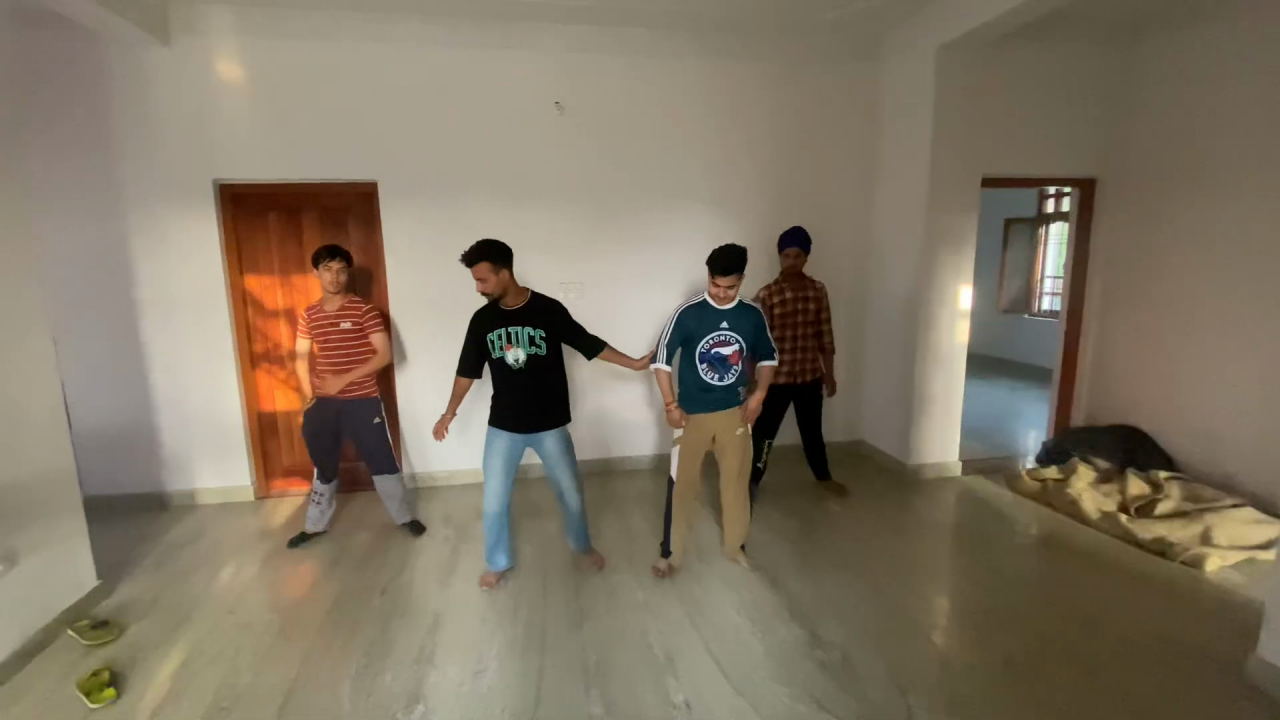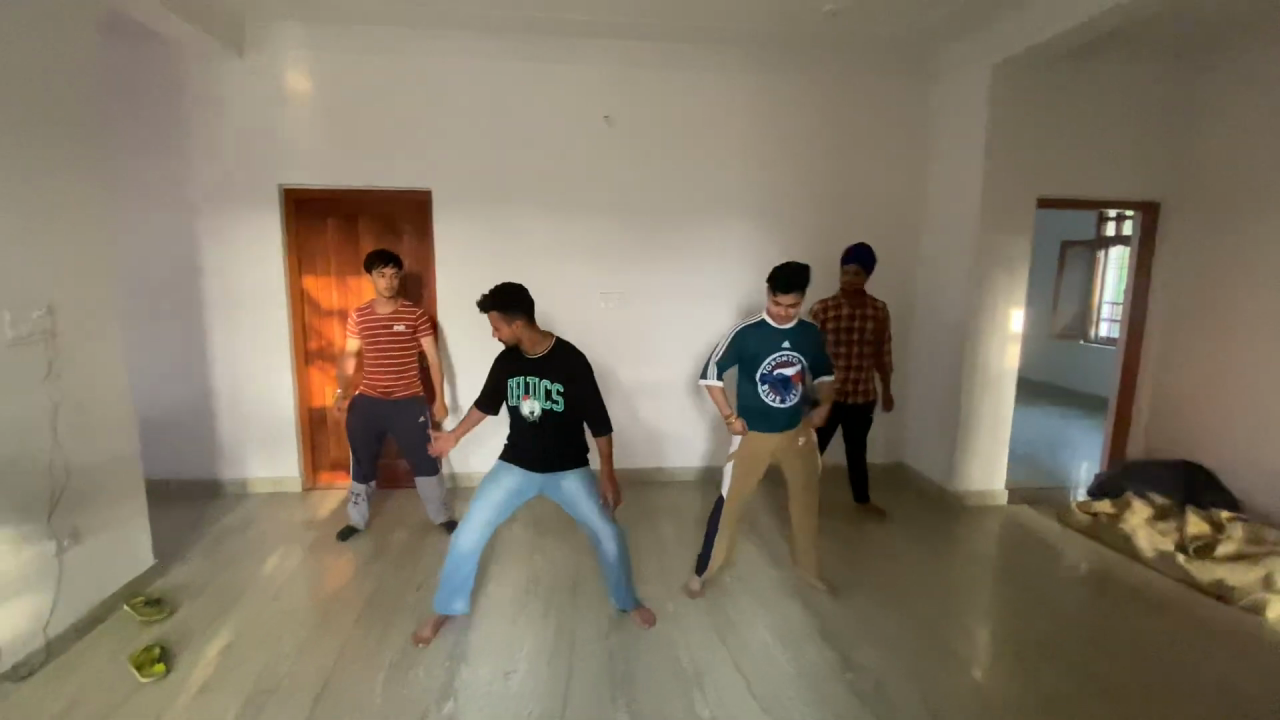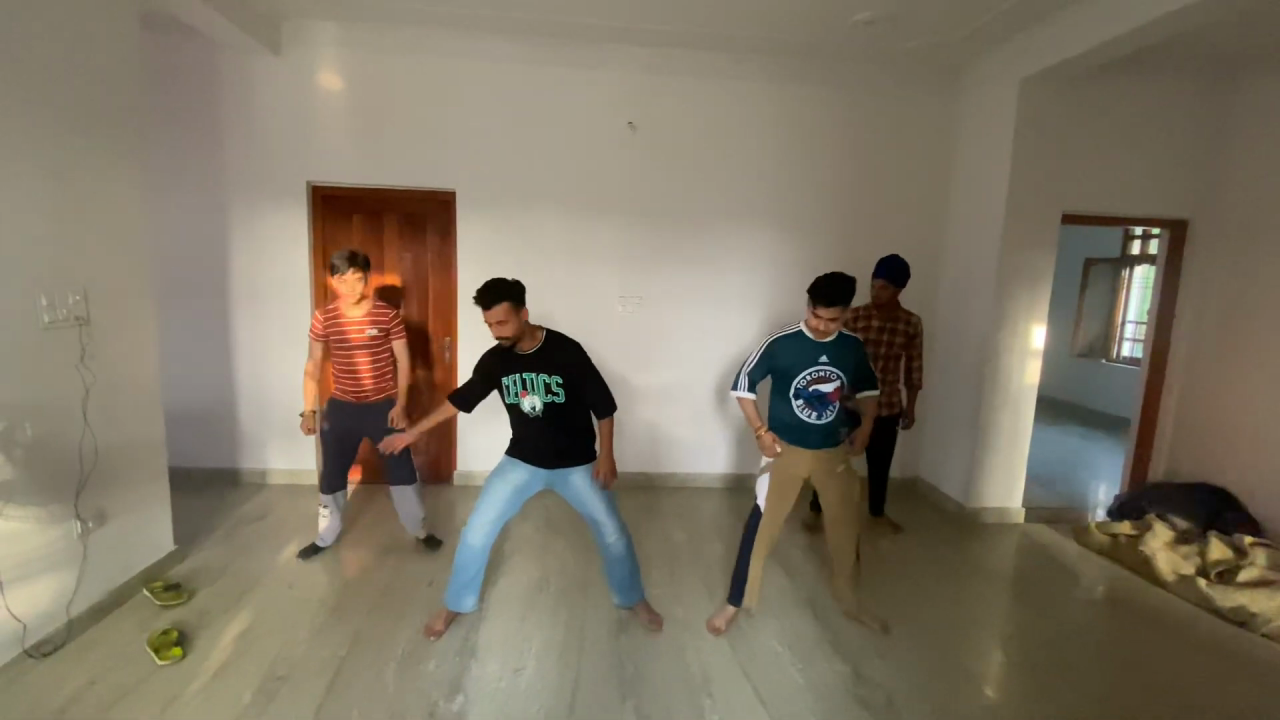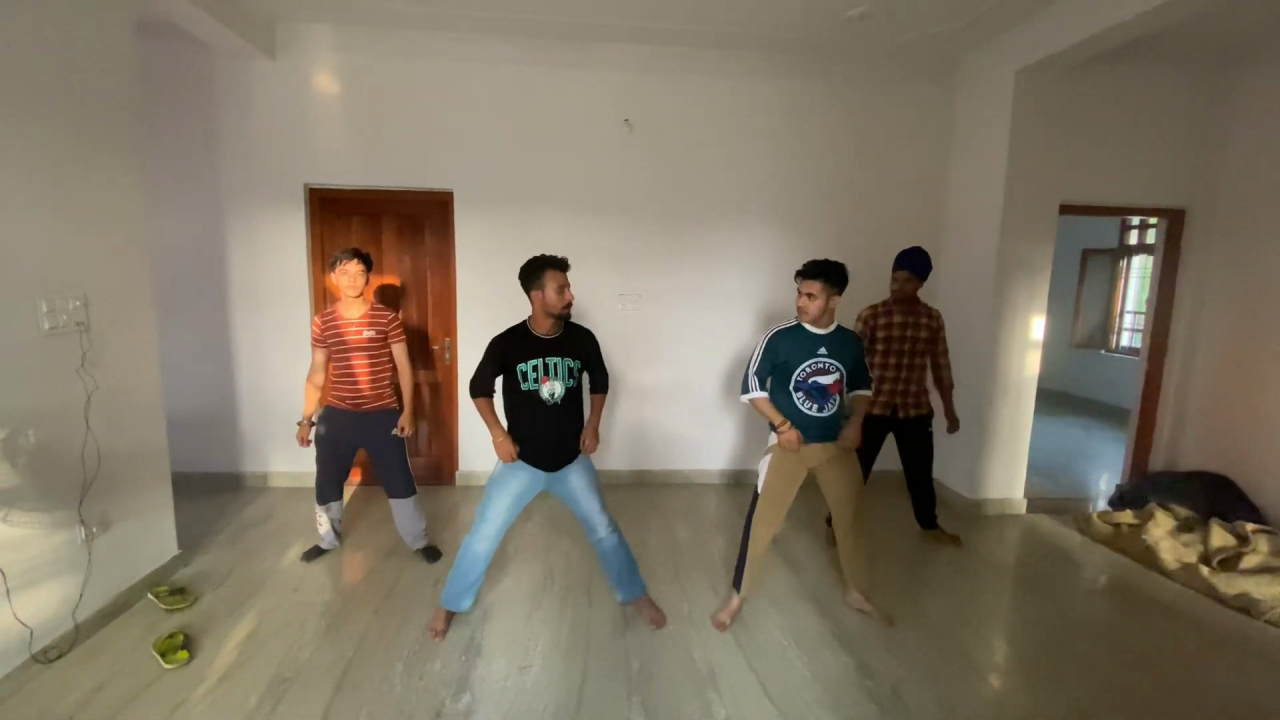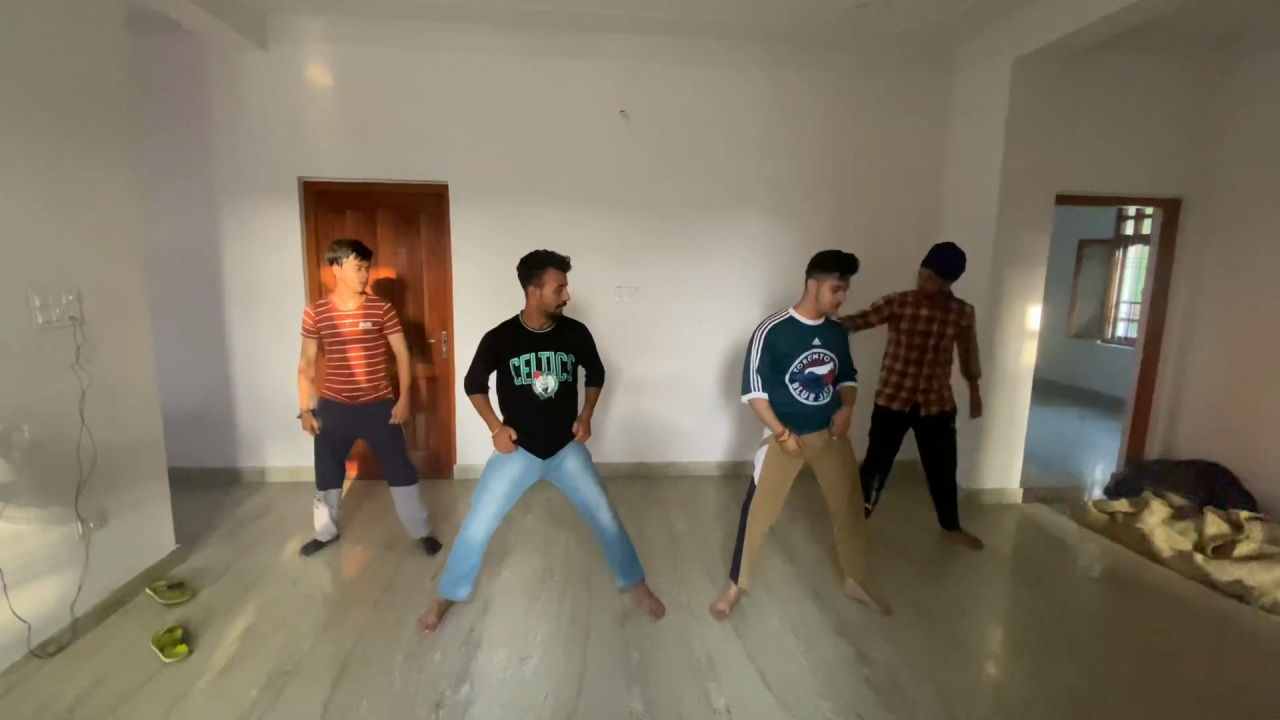
dt=1s
person 1, frame 1
left shoulder: (548, 310)
right shoulder: (482, 320)
left elbow: (588, 344)
right elbow: (468, 370)
left wrist: (635, 363)
right wrist: (450, 412)
left hip: (549, 424)
right hip: (504, 425)
left knee: (569, 490)
right knee: (494, 499)
left ankle: (581, 544)
right ankle: (497, 563)
person 1, frame 2
left shoulder: (572, 361)
right shoulder: (505, 362)
left elbow: (599, 422)
right elbow: (487, 402)
left wrist: (608, 476)
right wrist: (455, 435)
left hip: (568, 469)
right hip: (516, 465)
left knee: (608, 535)
right knee: (468, 535)
left ankle: (628, 602)
right ankle: (444, 610)
person 1, frame 3
left shoulder: (566, 351)
right shoulder: (495, 360)
left elbow: (603, 403)
right elbow: (462, 398)
left wrist: (606, 455)
right wrist: (414, 431)
left hip: (576, 463)
right hip: (522, 461)
left knee: (611, 532)
right knee: (477, 531)
left ankle: (633, 599)
right ankle: (455, 606)
person 1, frame 4
left shoulder: (582, 339)
right shoulder: (506, 343)
left elbow: (599, 380)
right elbow: (479, 388)
left wrist: (593, 425)
right wrist: (499, 435)
left hip: (571, 459)
right hip: (521, 460)
left knee: (603, 530)
right knee: (483, 536)
left ankle: (636, 595)
right ankle: (450, 606)
person 1, frame 5
left shoulder: (576, 333)
right shoulder: (499, 339)
left elbow: (596, 374)
right elbow: (474, 384)
left wrist: (586, 415)
right wrist: (496, 427)
left hip: (567, 448)
right hip: (518, 449)
left knee: (605, 519)
right knee: (477, 529)
left ankle: (635, 584)
right ankle: (447, 597)
person 2, frame 1
left shoulder: (752, 315)
right shoulder: (687, 312)
left elbow: (768, 357)
right elbow: (662, 358)
left wrist: (758, 394)
right wrist: (670, 404)
left hip: (735, 411)
right hip: (693, 413)
left knee: (736, 480)
right knee: (682, 482)
left ankle: (734, 545)
right ankle: (670, 553)
person 2, frame 2
left shoulder: (811, 334)
right shoulder: (745, 333)
left elbow: (824, 373)
right elbow: (711, 373)
left wrist: (824, 405)
right wrist: (730, 417)
left hip: (797, 430)
right hip: (753, 433)
left knee: (807, 499)
right knee: (731, 501)
left ankle: (808, 568)
right ankle: (701, 571)
person 2, frame 3
left shoulder: (853, 347)
right shoulder: (780, 343)
left elbow: (868, 387)
right elbow: (743, 384)
left wrist: (865, 425)
right wrist: (761, 431)
left hip: (834, 451)
right hip: (786, 450)
left knee: (847, 527)
right knee: (762, 526)
left ankle: (851, 602)
right ankle: (734, 604)
person 2, frame 4
left shoulder: (851, 342)
right shoulder: (779, 338)
left elbow: (861, 387)
right elbow: (751, 385)
left wrist: (855, 423)
right wrist: (782, 425)
left hip: (836, 445)
right hip: (789, 443)
left knee: (851, 518)
right knee: (762, 520)
left ankle: (855, 592)
right ankle: (737, 596)
person 2, frame 5
left shoulder: (838, 333)
right shoulder: (772, 331)
right elbow: (753, 389)
left wrist: (846, 408)
right wrist: (781, 434)
left hip: (831, 434)
right hip: (785, 436)
left knee: (849, 507)
right knee: (758, 511)
left ankle: (854, 582)
right ankle: (736, 586)
person 3, frame 1
left shoulder: (364, 310)
right shoulder: (309, 315)
left elbow: (384, 355)
right elbow: (301, 358)
left wrist: (345, 378)
right wrist: (309, 397)
left hip: (362, 402)
right hip: (325, 404)
left knee: (383, 463)
right knee: (323, 466)
left ankle: (404, 516)
right ankle: (315, 525)
person 3, frame 2
left shoulder: (416, 315)
right shoulder: (358, 316)
left elbow: (433, 357)
right elbow: (350, 356)
left wrist: (439, 399)
right wrist: (342, 392)
left hip: (408, 403)
right hip: (367, 402)
left knee: (425, 463)
right knee: (362, 466)
left ankle: (442, 516)
right ankle: (357, 520)
person 3, frame 3
left shoulder: (387, 315)
right shoulder: (323, 318)
left elbow: (403, 361)
right elbow: (313, 365)
left wrist: (401, 404)
right wrist: (309, 410)
left hip: (383, 406)
right hip: (341, 407)
left knee: (401, 472)
right knee: (331, 475)
left ankle: (420, 531)
right ankle: (325, 537)
person 3, frame 4
left shoulder: (387, 318)
right shoulder: (323, 322)
left elbow: (404, 367)
right elbow: (316, 374)
left wrist: (407, 411)
right wrist: (306, 419)
left hip: (382, 415)
right hip: (337, 416)
left knee: (399, 482)
right knee: (327, 482)
left ankle: (419, 540)
right ankle: (329, 539)
person 3, frame 5
left shoulder: (382, 309)
right shoulder: (316, 313)
left elbow: (402, 354)
right elbow: (307, 363)
left wrist: (404, 398)
right wrist: (305, 408)
left hip: (379, 406)
right hip: (334, 407)
left knee: (401, 471)
right knee: (326, 475)
left ankle: (421, 531)
right ankle: (326, 533)
person 4, frame 1
left shoulder: (818, 290)
right shoulder: (766, 294)
left elbow: (825, 333)
left wrist: (829, 372)
left hip: (810, 374)
right hip: (776, 376)
left knee: (812, 429)
right knee: (764, 431)
left ankle: (823, 477)
right ankle: (752, 482)
person 4, frame 2
left shoulder: (879, 310)
right shoulder: (823, 308)
left elbow: (883, 353)
left wrist: (886, 389)
left hip: (863, 394)
left knee: (857, 449)
left ankle: (862, 499)
person 4, frame 3
left shoulder: (912, 324)
right shoulder: (853, 317)
left elbow: (914, 368)
left wrist: (910, 406)
left hip: (887, 407)
left knee: (880, 463)
left ankle: (877, 512)
right ankle: (816, 510)
person 4, frame 4
left shoulder: (933, 318)
right shoulder: (871, 315)
left elbow: (941, 366)
left wrist: (949, 408)
left hip: (915, 408)
right hip: (874, 406)
left knee: (921, 470)
right knee: (857, 468)
left ankle: (930, 525)
person 4, frame 5
left shoulder: (963, 313)
right shoulder: (897, 303)
left elbow: (968, 354)
right elbow: (859, 320)
left wrist: (974, 393)
left hip: (937, 403)
right hip: (893, 400)
left knee: (943, 469)
right knee: (876, 465)
left ankle: (951, 526)
